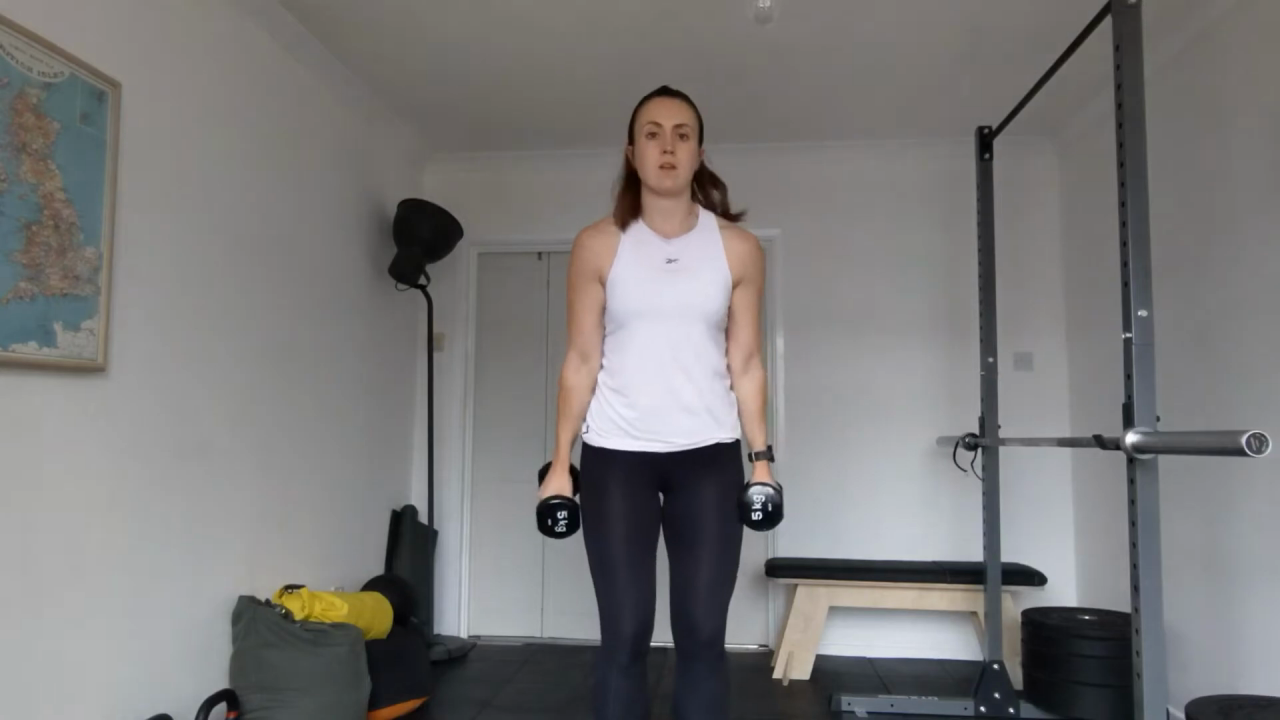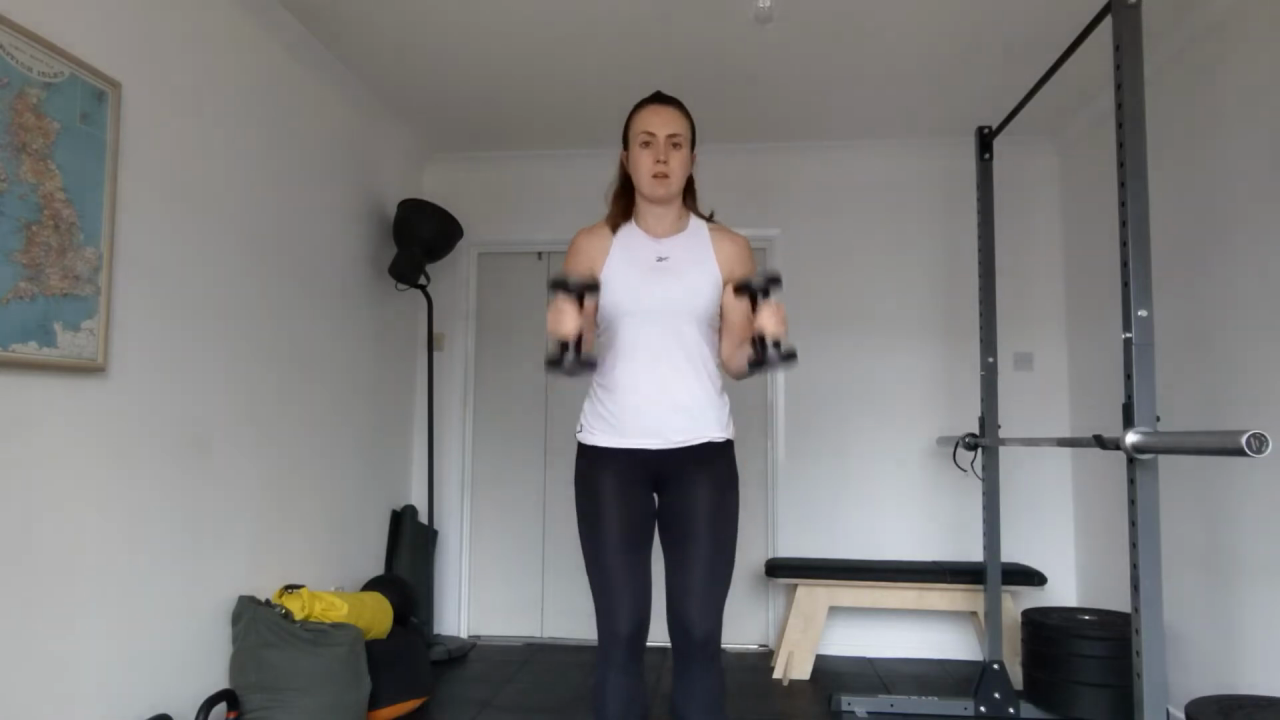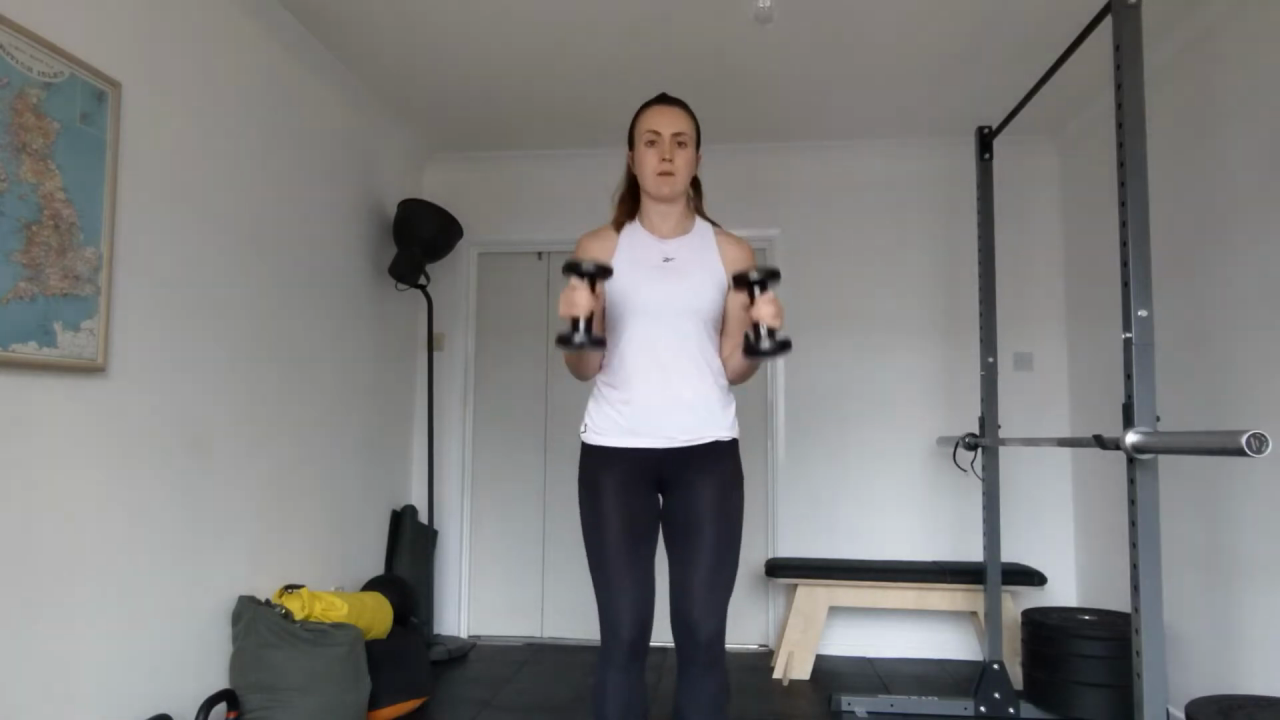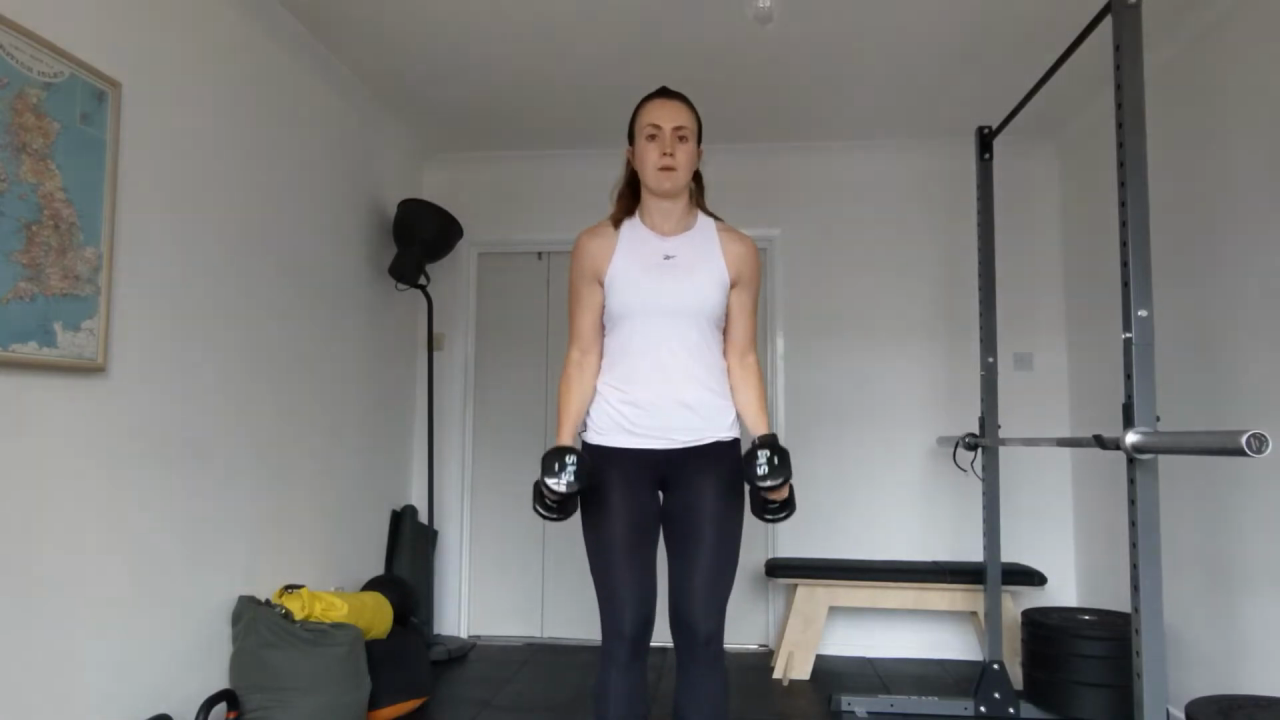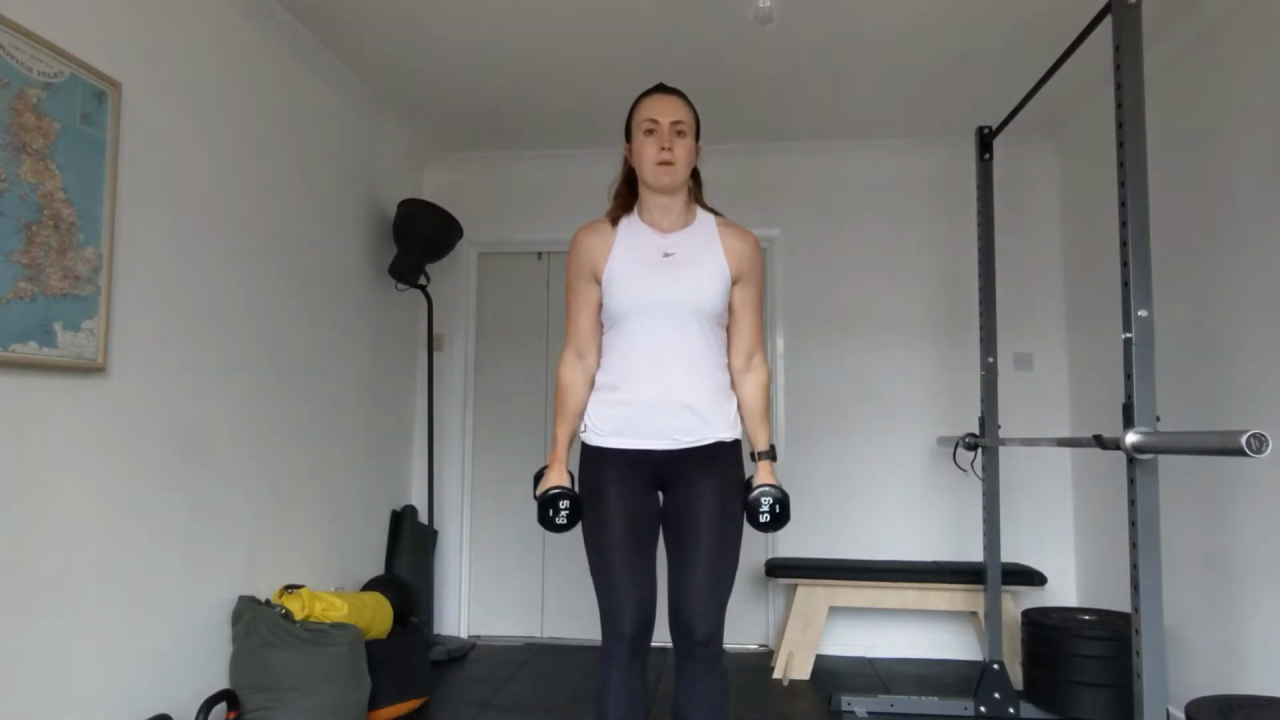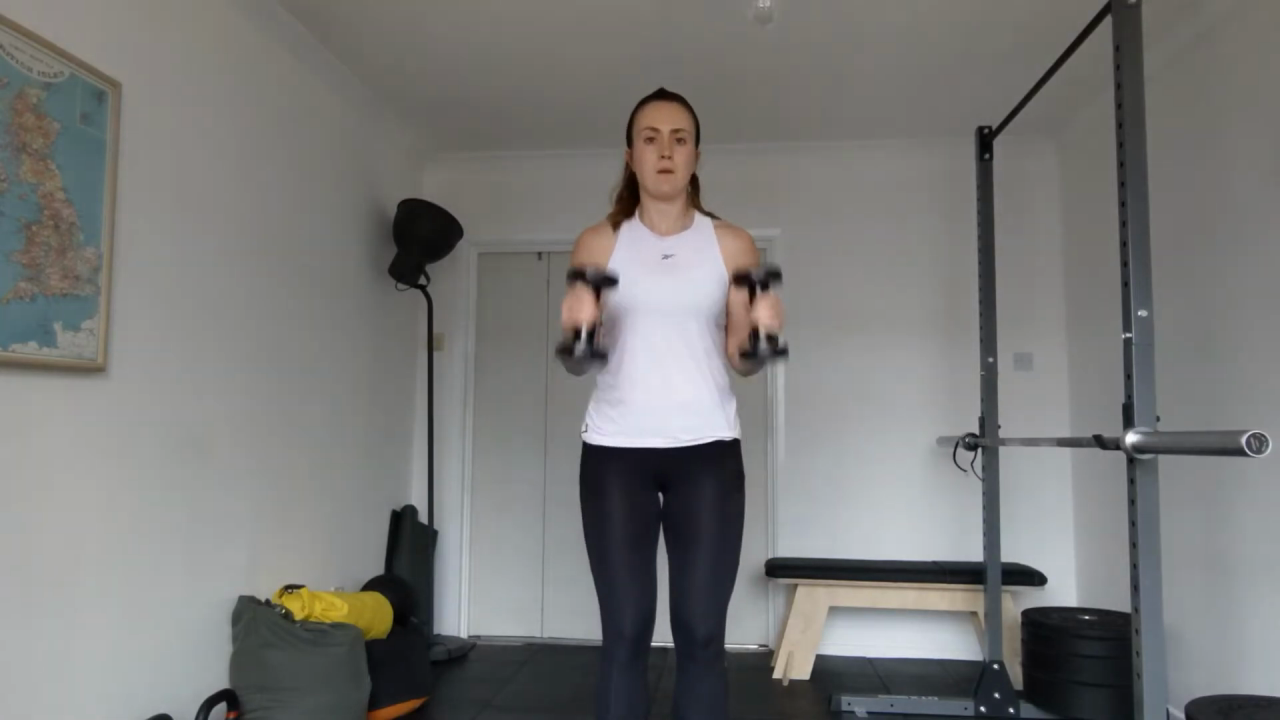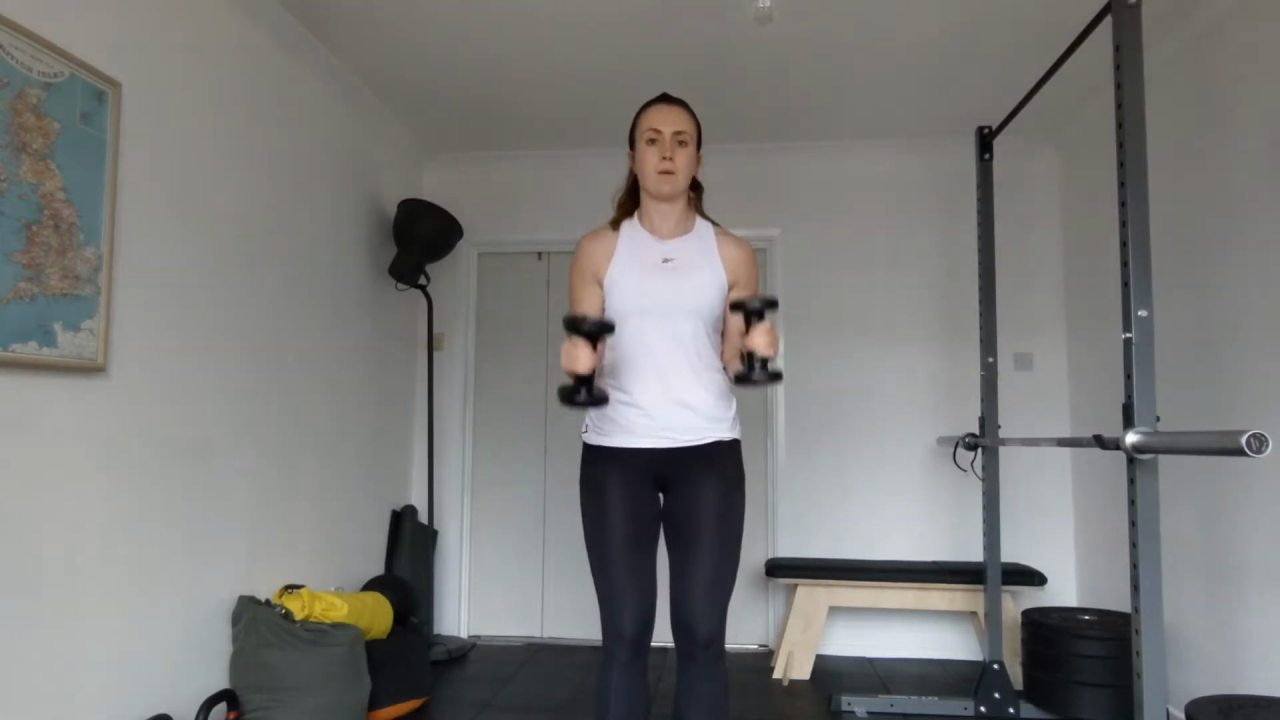
dt=0.5s
person 1, frame 1
left shoulder: (737, 247)
right shoulder: (598, 245)
left elbow: (746, 362)
right elbow: (581, 360)
left wrist: (761, 457)
right wrist: (559, 461)
left hip: (709, 458)
right hip: (617, 456)
left knee: (702, 634)
right knee: (624, 636)
person 1, frame 2
left shoulder: (727, 247)
right shoulder: (593, 245)
left elbow: (733, 362)
right elbow: (578, 356)
left wrist: (760, 336)
right wrist: (566, 335)
left hip: (701, 452)
right hip: (611, 452)
left knee: (699, 632)
right knee: (621, 633)
person 1, frame 3
left shoulder: (730, 250)
right shoulder: (600, 246)
left elbow: (733, 368)
right elbow: (585, 368)
left wrist: (758, 331)
right wrist: (577, 325)
left hip: (706, 454)
right hip: (615, 454)
left knee: (703, 633)
right knee: (623, 634)
person 1, frame 4
left shoulder: (733, 250)
right shoulder: (597, 247)
left elbow: (741, 359)
right elbow: (582, 357)
left wrist: (765, 446)
right wrist: (563, 445)
left hip: (707, 455)
right hip: (616, 454)
left knee: (701, 632)
right knee: (625, 633)
person 1, frame 5
left shoulder: (735, 245)
right shoulder: (595, 243)
left elbow: (748, 361)
right elbow: (579, 357)
left wrist: (765, 457)
right wrist: (557, 457)
left hip: (708, 456)
right hip: (615, 455)
left knee: (700, 634)
right knee: (624, 634)
person 1, frame 6
left shoulder: (732, 243)
right shoulder: (599, 243)
left elbow: (740, 358)
left wrist: (760, 328)
right wrist: (575, 327)
left hip: (706, 452)
right hip: (616, 451)
left knee: (701, 634)
right knee: (625, 633)
person 1, frame 7
left shoulder: (730, 252)
right shoulder: (599, 249)
left elbow: (734, 363)
right elbow: (584, 361)
left wrist: (755, 347)
right wrist: (577, 360)
left hip: (707, 455)
right hip: (617, 454)
left knee: (702, 633)
right knee: (625, 634)
